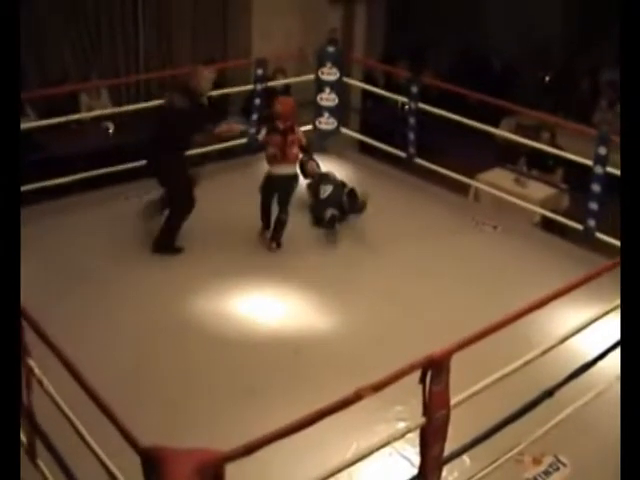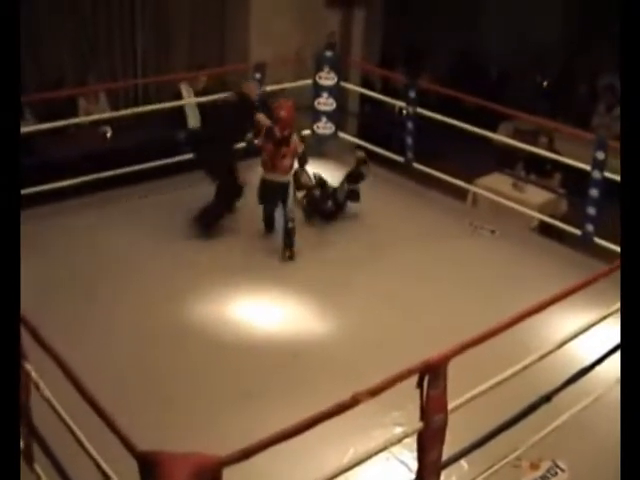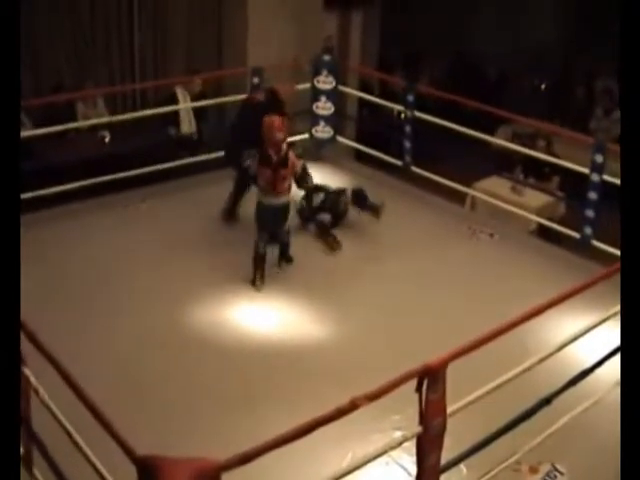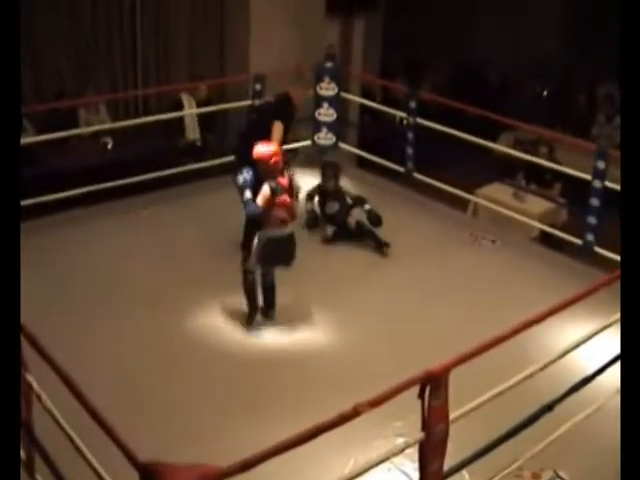
dt=0.4s
person 1, frame 1
left shoulder: (268, 129)
right shoulder: (295, 130)
right elbow: (306, 149)
left hip: (273, 175)
right hip: (290, 176)
left knee: (266, 200)
right knee: (283, 209)
left ankle: (266, 230)
right ankle: (275, 240)
person 1, frame 2
left shoulder: (266, 133)
right shoulder: (293, 138)
left elbow: (257, 146)
right elbow: (302, 159)
right wrist: (300, 143)
left hip: (267, 180)
right hip: (284, 182)
left knee: (268, 208)
right knee: (288, 214)
left ankle: (269, 228)
right ankle: (287, 248)
person 1, frame 3
left shoulder: (260, 156)
right shoulder: (289, 156)
left elbow: (251, 173)
right elbow: (302, 180)
right wrist: (300, 163)
left hip: (264, 204)
right hip: (283, 204)
left knee: (262, 239)
right knee: (283, 231)
left ankle: (259, 275)
right ankle: (284, 257)
person 1, frame 4
left shoulder: (269, 187)
right shoulder: (289, 178)
left elbow: (253, 211)
left hip: (269, 237)
right hip: (287, 236)
left knee: (250, 269)
right knee: (267, 270)
left ankle: (253, 312)
right ankle: (269, 309)
person 2, frame 1
left shoulder: (175, 96)
right shoulder: (195, 105)
right elbow: (216, 129)
left hip: (157, 155)
right hip: (170, 158)
left knee: (182, 187)
right knee: (185, 201)
left ankle: (158, 205)
right ankle: (163, 243)
person 2, frame 2
left shoulder: (228, 101)
right shoulder: (246, 104)
right elbow: (260, 118)
left hip: (203, 147)
right hip: (215, 151)
left knee: (228, 176)
right knee: (232, 189)
left ankle: (225, 205)
right ankle: (205, 220)
person 2, frame 3
left shoulder: (255, 97)
right shoulder: (276, 105)
left hip: (232, 147)
right hip: (248, 150)
left knee: (243, 178)
left ankle: (230, 212)
person 2, frame 4
left shoulder: (274, 102)
right shoulder: (286, 107)
right elbow: (277, 130)
left hip: (244, 151)
right hip: (255, 157)
left ankle: (249, 241)
